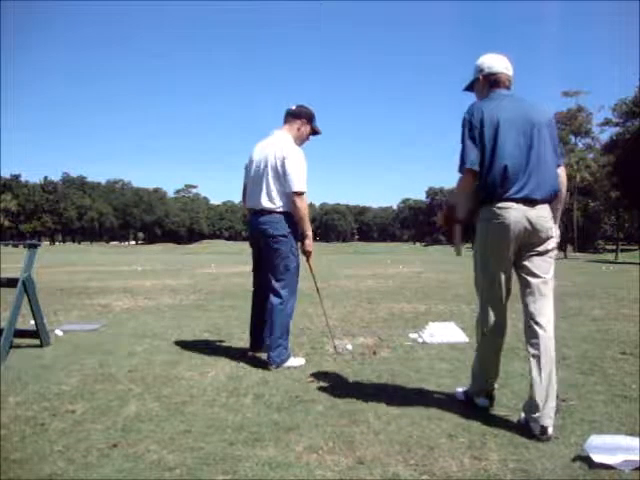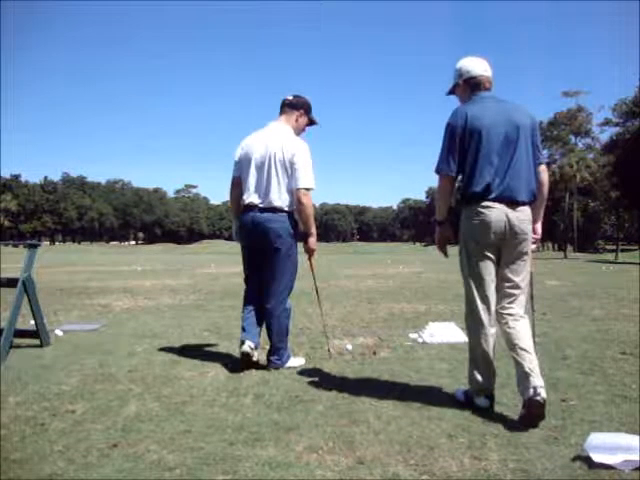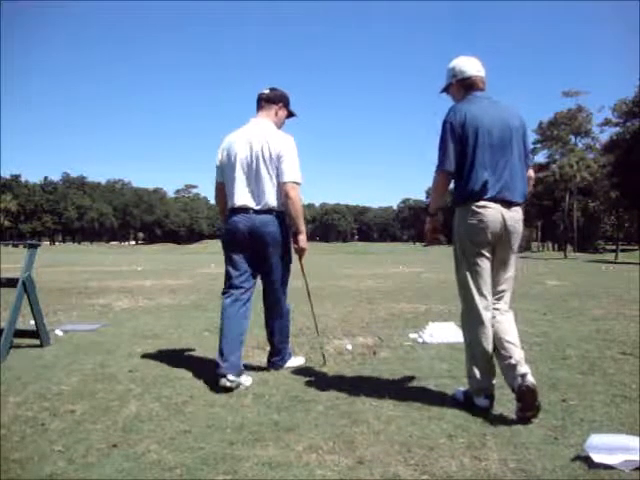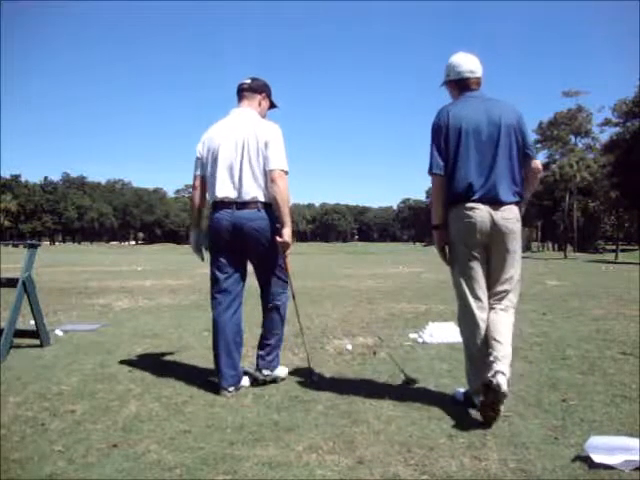
dt=0.3s
person 1, frame 1
left shoulder: (478, 112)
right shoulder: (541, 116)
left elbow: (469, 175)
right elbow: (561, 175)
left wrist: (461, 220)
right wrist: (554, 221)
left hip: (498, 215)
right hip: (540, 216)
left knee: (492, 310)
right knee: (541, 314)
left ankle: (482, 391)
right ankle: (541, 414)
person 1, frame 2
left shoulder: (462, 116)
right shoulder: (524, 116)
left elbow: (447, 178)
right elbow: (542, 173)
left wrist: (441, 223)
right wrist: (537, 219)
left hip: (481, 215)
right hip: (520, 216)
left knee: (481, 308)
right knee: (513, 308)
left ankle: (481, 390)
right ankle: (533, 387)
person 1, frame 3
left shoulder: (457, 114)
right shoulder: (514, 117)
left elbow: (445, 174)
right elbow: (529, 175)
left wrist: (432, 214)
left hip: (474, 213)
right hip: (512, 214)
left knee: (478, 305)
right knee: (501, 303)
left ankle: (481, 390)
right ankle: (521, 375)
person 1, frame 4
left shoulder: (447, 116)
right shoulder: (510, 112)
left elbow: (439, 178)
right elbow: (534, 168)
left wrist: (437, 226)
left hip: (466, 215)
right hip: (507, 214)
left knee: (473, 306)
right knee: (503, 302)
left ankle: (479, 387)
right ankle: (498, 376)
person 2, frame 1
left shoulder: (259, 147)
right shoulder: (292, 151)
left elbow: (246, 192)
right elbow: (297, 199)
right wrist: (307, 235)
left hip: (256, 221)
right hip: (279, 224)
left knee: (263, 285)
right knee: (283, 290)
left ankle: (259, 340)
right ankle: (278, 355)
person 2, frame 2
left shoulder: (249, 141)
right shoulder: (296, 146)
left elbow: (235, 188)
right elbow: (302, 197)
left wrist: (238, 220)
right wrist: (311, 233)
left hip: (249, 219)
right hip: (279, 222)
left knee: (254, 285)
right knee: (279, 292)
left ankle: (249, 339)
right ankle: (279, 356)
person 2, frame 3
left shoulder: (229, 141)
right shoulder: (281, 140)
left elbow: (220, 192)
right elbow: (290, 191)
left wrist: (228, 224)
right wrist: (300, 231)
left hip: (237, 222)
right hip: (271, 223)
left knee: (235, 293)
right knee: (276, 294)
left ankle: (229, 369)
right ankle: (279, 356)
person 2, frame 4
left shoulder: (211, 133)
right shoulder: (268, 129)
left elbow: (198, 188)
right elbow: (277, 180)
left wrist: (197, 230)
right wrist: (286, 225)
left hip: (221, 218)
right hip: (259, 217)
left knee: (225, 298)
right knee: (275, 290)
left ankle: (229, 377)
right ankle: (267, 360)
